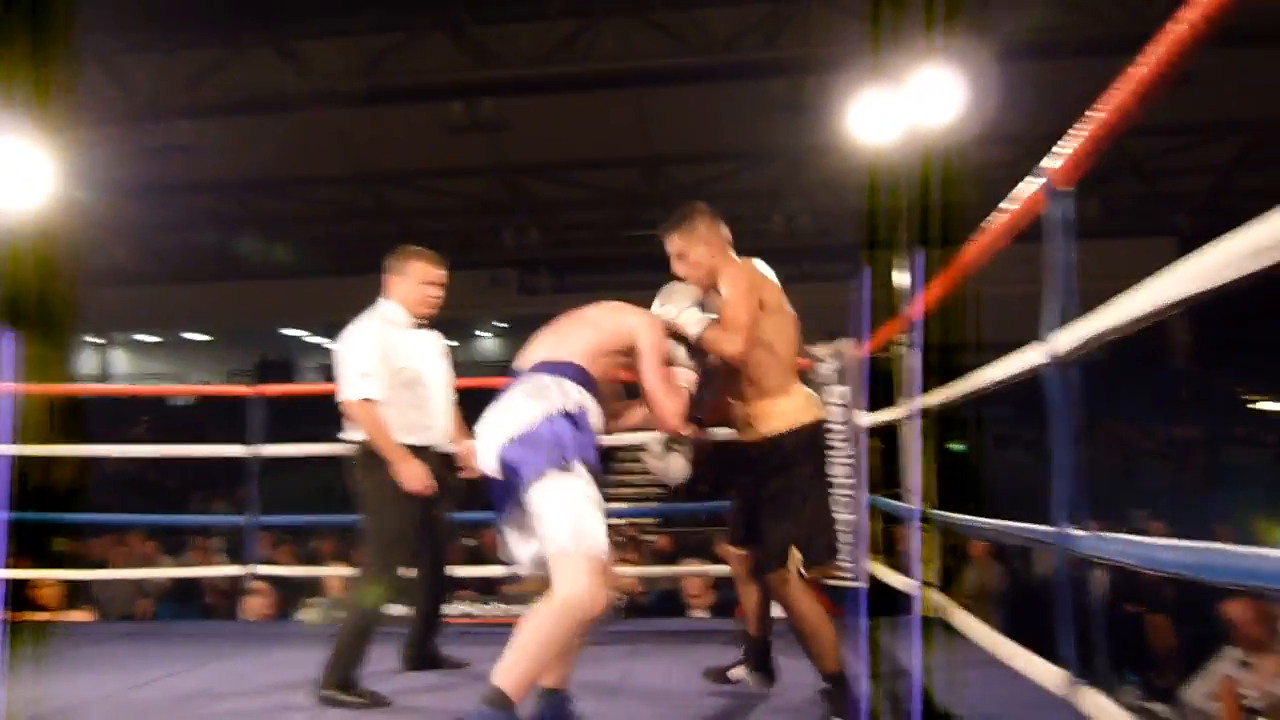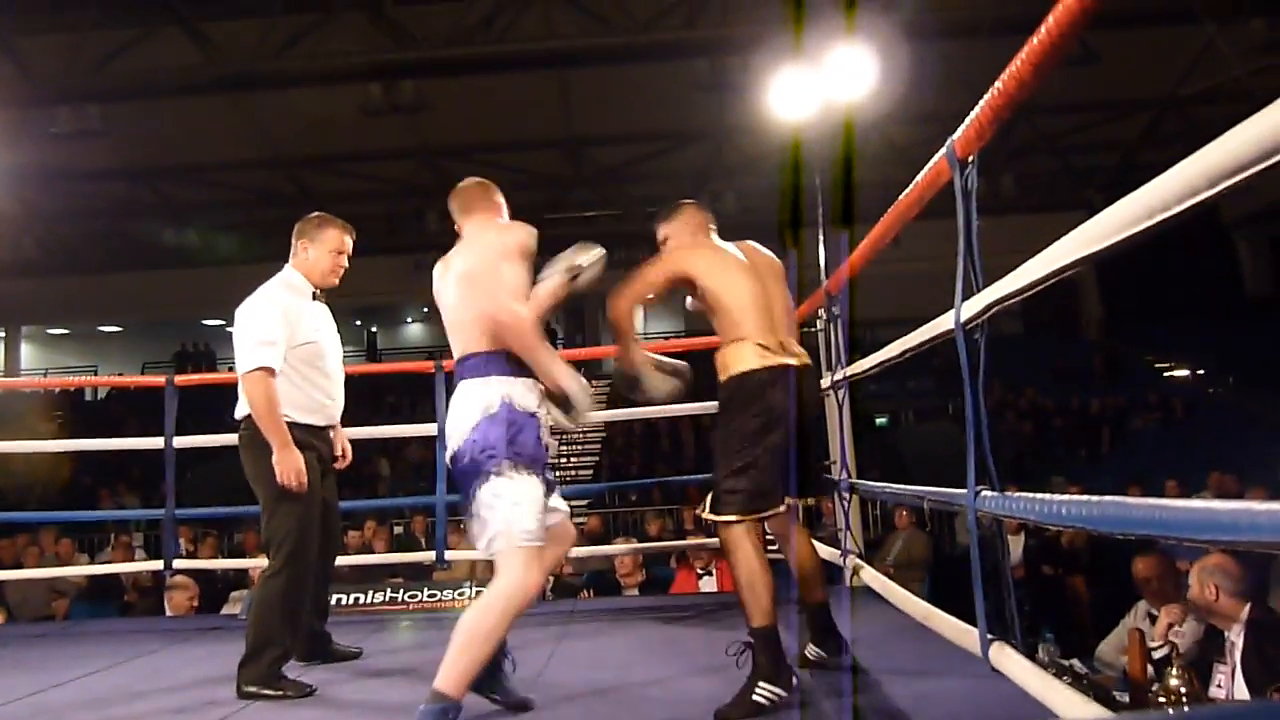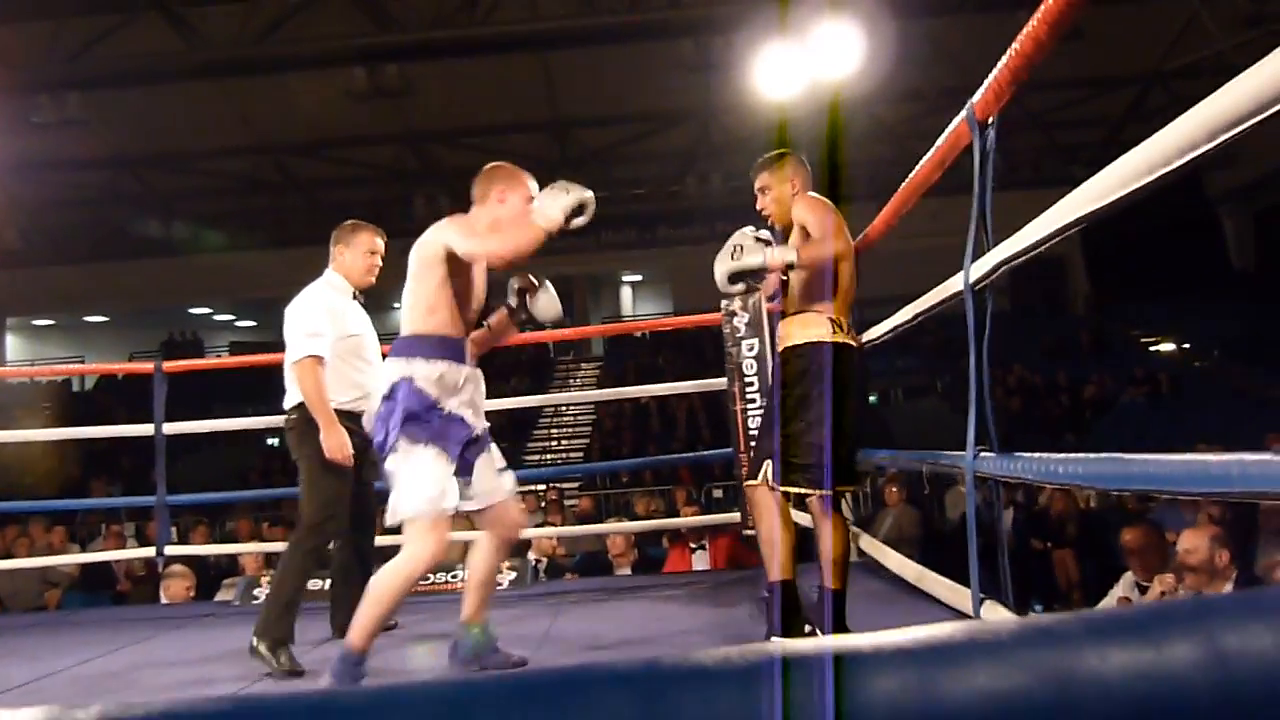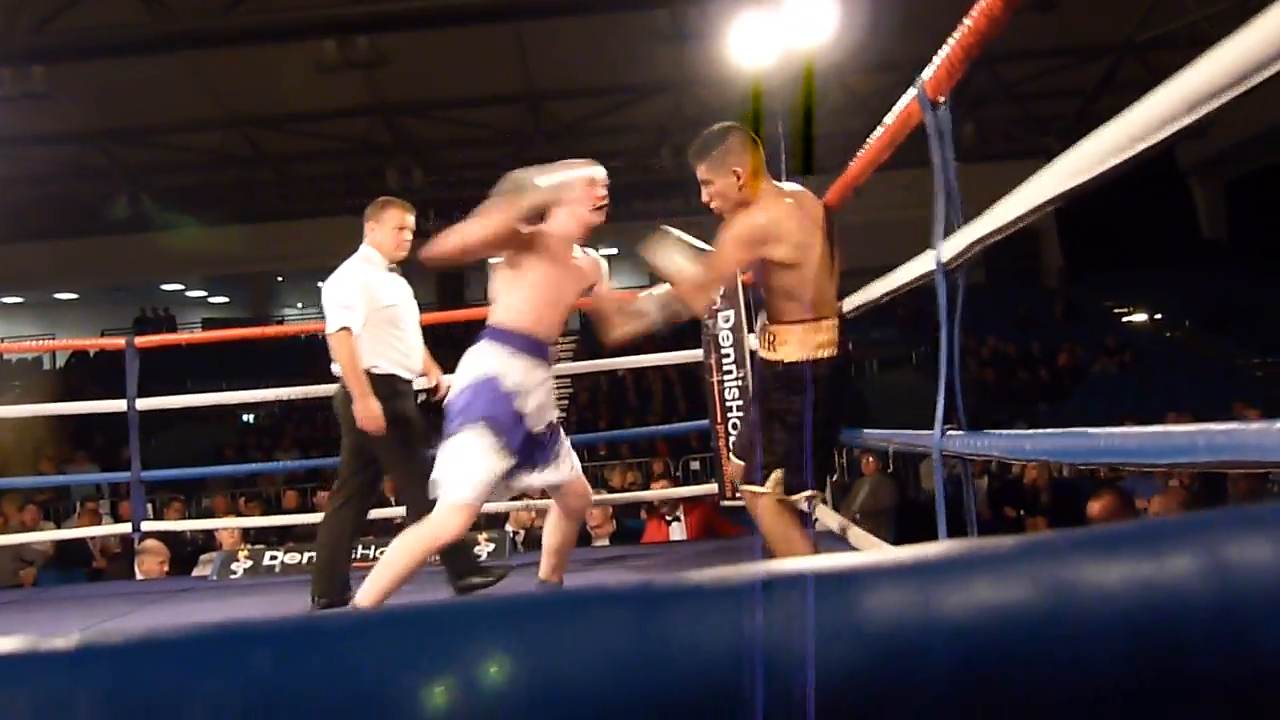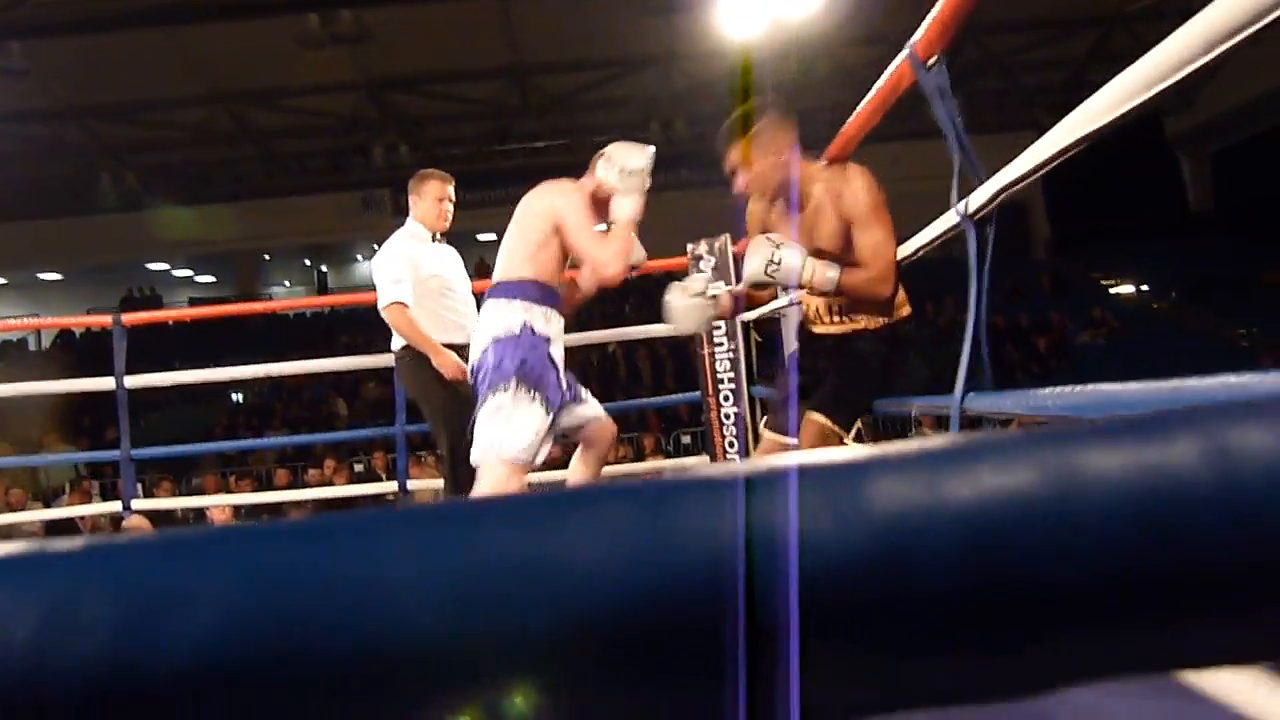
dt=0.5s
person 1, frame 1
left shoulder: (745, 277)
right shoulder: (720, 296)
left elbow: (732, 351)
left wrist: (686, 319)
left hip: (788, 438)
right hip: (761, 439)
left knee: (783, 574)
right knee: (743, 555)
right ankle: (757, 661)
person 1, frame 2
left shoulder: (688, 256)
right shoulder: (759, 254)
left elbow: (622, 306)
left wrist: (638, 365)
left hip: (753, 380)
right hip: (790, 375)
left knee: (735, 522)
right knee: (786, 514)
left ankle: (770, 672)
right ankle: (825, 638)
person 1, frame 3
left shoulder: (810, 206)
right shoulder: (817, 224)
left elbow: (836, 246)
left wrist: (773, 258)
right wrist: (767, 259)
left hip: (814, 353)
right hip: (835, 355)
left knee: (762, 482)
right knee: (821, 494)
left ankle: (784, 617)
right ankle: (832, 622)
person 1, frame 4
left shoulder: (759, 221)
right shoulder: (797, 201)
left elbow: (698, 297)
left hip: (799, 361)
right hip: (790, 357)
left knee: (763, 493)
right knee: (742, 472)
person 1, frame 5
left shoulder: (851, 187)
right shoulder: (762, 209)
left elbow: (881, 285)
right elbow: (758, 291)
left wrist: (805, 269)
right wrist: (711, 301)
left hip: (875, 334)
right hip: (818, 335)
left knee: (812, 443)
right knee: (771, 455)
person 2, frame 1
left shoulder: (578, 330)
right shoulder: (642, 323)
right elbow: (672, 420)
left wrist: (632, 411)
right wrist: (680, 377)
left hip: (501, 426)
right hip: (542, 418)
left knee: (588, 576)
right knee: (584, 592)
person 2, frame 2
left shoulder: (449, 266)
right shoulder: (510, 234)
right elbow: (509, 314)
left wrist: (562, 279)
right wrist: (560, 377)
left hip: (475, 408)
right hip: (498, 407)
left knee: (557, 539)
right knee: (523, 575)
left ankle: (487, 663)
person 2, frame 3
left shoulder: (474, 265)
right shoulder: (452, 230)
right elbow: (506, 249)
left wrist: (517, 312)
right wrist: (559, 212)
left hip: (454, 398)
right hip: (415, 396)
left knee: (506, 519)
right knee: (425, 544)
left ankle: (471, 639)
right ankle: (347, 667)
person 2, frame 4
left shoulder: (589, 267)
right shoulder: (526, 239)
right elbow: (441, 251)
right wrist: (518, 202)
left hip: (532, 390)
right hip: (497, 381)
left knee: (577, 498)
right knee: (452, 521)
left ankle: (550, 589)
person 2, frame 5
left shoulder: (563, 204)
right shoulder: (566, 193)
right elbow: (610, 270)
right wrist: (627, 204)
left hip: (531, 341)
right hip: (514, 335)
left knee: (601, 435)
right knee: (502, 487)
person 3, frame 1
left shoulder: (430, 339)
right shoulder: (369, 335)
right elbow: (359, 405)
left wrist: (462, 446)
right wrist: (401, 461)
left hip: (427, 461)
right hip: (386, 464)
left knee: (435, 559)
right knee: (384, 566)
left ankle: (421, 650)
right ankle: (338, 677)
person 3, frame 2
left shoulder: (316, 308)
right shoulder: (271, 302)
right elbow: (256, 378)
left wrist: (335, 431)
right wrist: (283, 448)
left hip: (313, 440)
right hip: (281, 443)
left knee: (323, 545)
right knee: (293, 554)
left ankle: (311, 640)
right ankle: (259, 673)
person 3, frame 3
left shoulder: (351, 307)
right shoulder: (318, 301)
right elbow: (306, 366)
right wrist: (330, 429)
left hip: (349, 427)
right hip: (323, 427)
left knee: (359, 522)
right knee: (317, 527)
left ankle: (350, 615)
right ankle: (271, 634)
person 3, frame 4
left shoulder: (394, 281)
right shoulder: (353, 276)
left elbow: (406, 341)
right elbow: (340, 336)
left wrist: (437, 375)
right wrist: (363, 397)
left hip: (387, 393)
right hip: (378, 393)
left knee: (353, 492)
right knee: (419, 483)
left ankle: (329, 590)
right ankle: (462, 569)
person 3, frame 5
left shoulder: (448, 254)
right shoulder: (400, 250)
right elbow: (393, 308)
right wrist: (437, 353)
left hip: (457, 360)
right hip: (427, 362)
left knee: (468, 449)
right knee: (461, 451)
